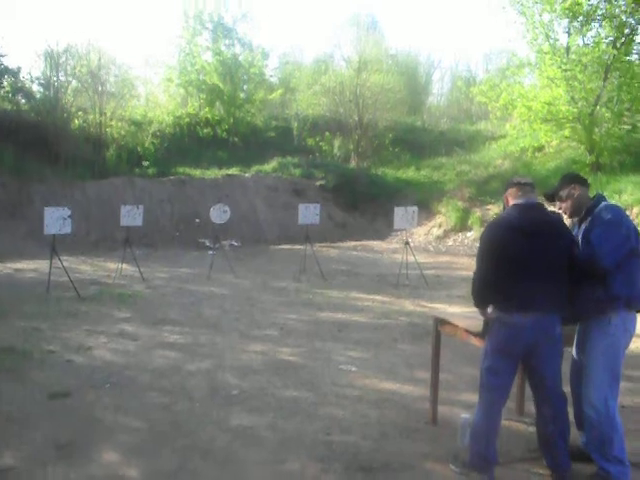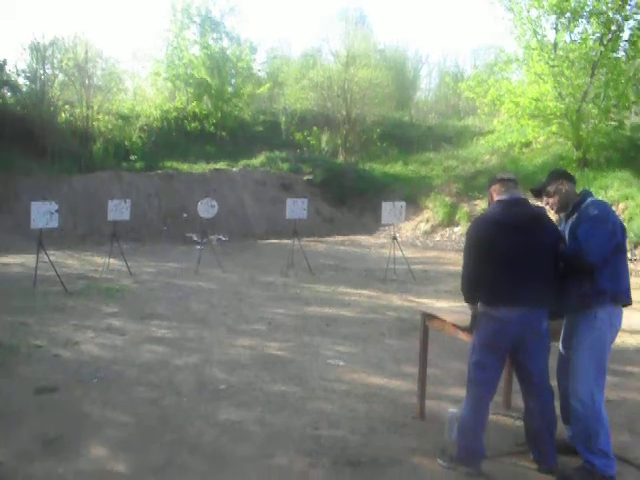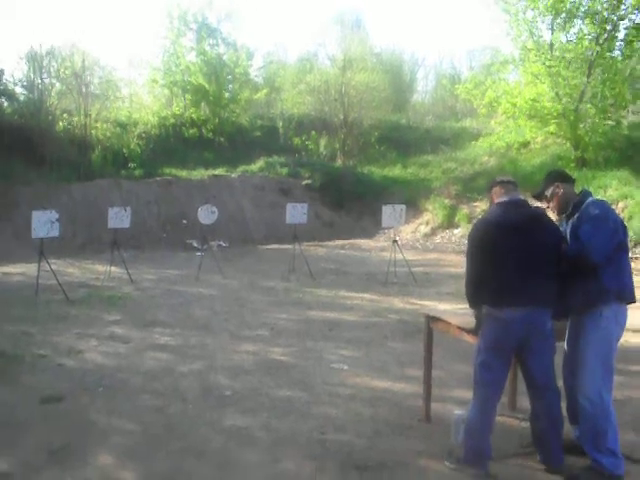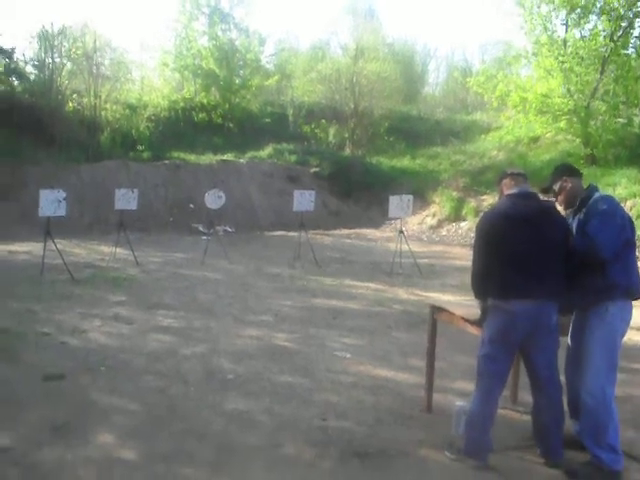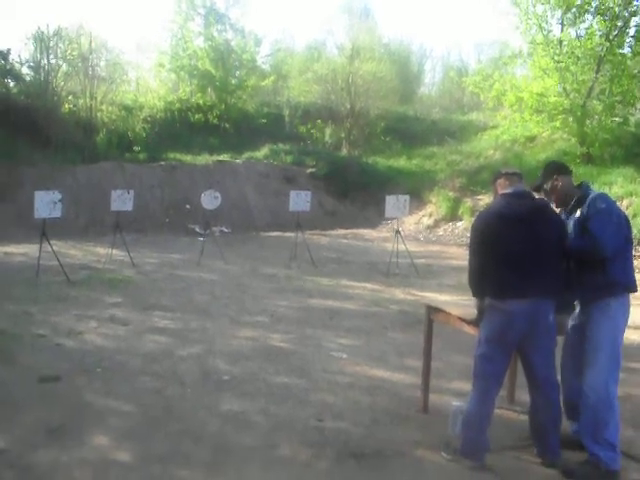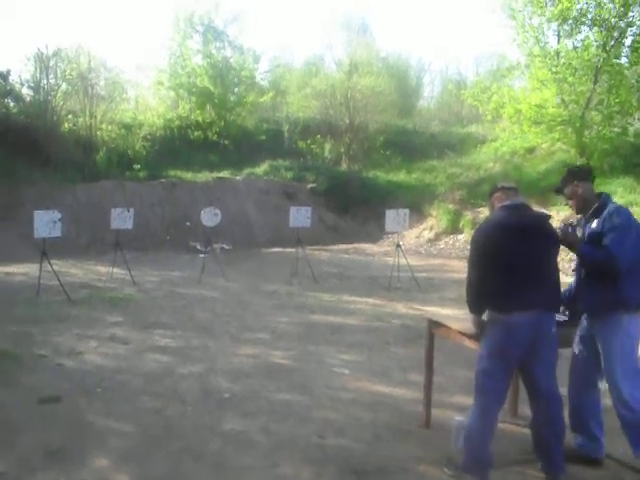
dt=0.4s
person 1, frame 1
left shoulder: (610, 217)
right shoulder: (584, 222)
left elbow: (599, 260)
right elbow: (583, 261)
left hip: (611, 315)
right hip: (592, 313)
left knee: (598, 395)
right knee: (582, 384)
right ankle: (591, 447)
person 1, frame 2
left shoulder: (596, 213)
right shoulder: (570, 218)
left elbow: (585, 256)
right elbow: (569, 256)
left hip: (598, 309)
right hip: (579, 308)
left knee: (584, 389)
right knee: (569, 379)
right ankle: (578, 441)
person 1, frame 3
left shoulder: (596, 212)
right shoulder: (572, 217)
left elbow: (588, 255)
left hip: (603, 307)
right hip: (583, 307)
left knee: (592, 387)
right knee: (574, 377)
right ankle: (584, 439)
person 1, frame 4
left shoulder: (604, 207)
right shoulder: (579, 212)
left elbow: (598, 250)
left hip: (609, 303)
right hip: (588, 302)
left knee: (595, 382)
right knee: (577, 372)
right ankle: (585, 434)
person 1, frame 5
left shoulder: (599, 204)
right shoulder: (568, 212)
left elbow: (602, 247)
left wrist: (563, 244)
left hip: (607, 300)
right hip: (583, 300)
left knee: (598, 379)
right knee: (572, 369)
right ankle: (584, 432)
person 1, frame 6
right shoulder: (589, 220)
left elbow: (615, 262)
left wrist: (577, 246)
right wrist: (566, 298)
right hip: (592, 314)
right knee: (581, 382)
right ankle: (588, 446)
person 2, frame 1
left shoulder: (498, 228)
right shoulder: (560, 229)
left elbow: (483, 276)
right elbow: (571, 274)
left wrist: (483, 306)
right wrist: (557, 309)
left hip: (510, 320)
right hip: (549, 321)
left knee: (492, 392)
right knee: (551, 394)
person 2, frame 2
left shoulder: (483, 225)
right shoulder: (545, 224)
left elbow: (471, 273)
right elbow: (556, 270)
left wrist: (474, 303)
right wrist: (544, 306)
left hip: (496, 315)
right hip: (536, 316)
left knee: (480, 387)
right knee: (539, 389)
left ankle: (468, 456)
right ankle: (546, 458)
person 2, frame 3
left shoulder: (485, 226)
right shoulder: (547, 225)
left elbow: (474, 274)
right elbow: (559, 269)
left wrist: (477, 306)
right wrist: (548, 305)
left hip: (501, 315)
right hip: (539, 315)
left knee: (486, 388)
right knee: (544, 388)
person 2, frame 4
left shoulder: (494, 217)
right shoulder: (555, 218)
left elbow: (481, 265)
right elbow: (566, 263)
left wrist: (483, 297)
right wrist: (553, 297)
left hip: (507, 307)
right hip: (545, 308)
left knee: (490, 379)
right knee: (547, 381)
left ankle: (474, 447)
right ankle: (553, 451)
person 2, frame 5
left shoulder: (489, 217)
right shoulder: (550, 217)
left elbow: (477, 263)
right elbow: (560, 260)
left wrist: (480, 296)
left hip: (505, 306)
right hip: (543, 306)
left knee: (486, 379)
right knee: (544, 380)
left ankle: (471, 448)
right ankle: (550, 450)
person 2, frame 6
left shoulder: (488, 230)
right shoulder: (545, 228)
left elbow: (477, 277)
right elbow: (548, 273)
left wrist: (476, 311)
left hip: (507, 319)
right hip: (544, 317)
left knee: (489, 392)
right knee: (546, 393)
